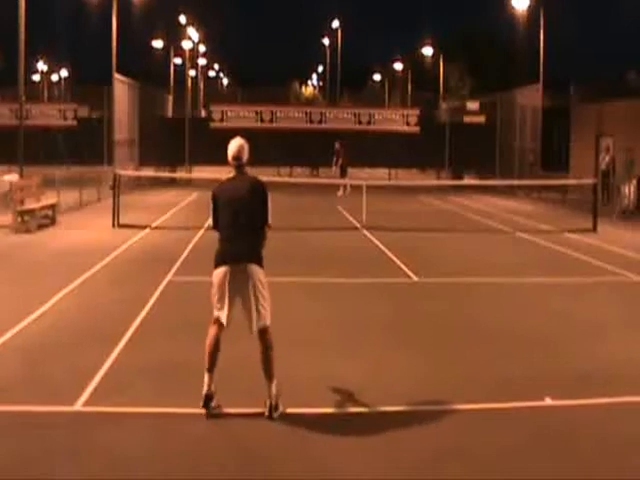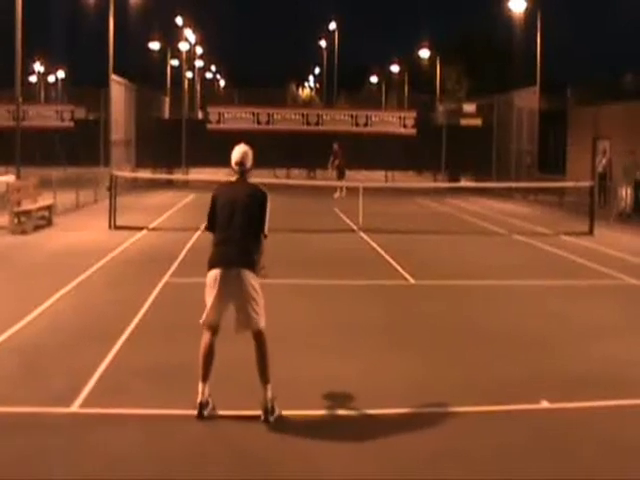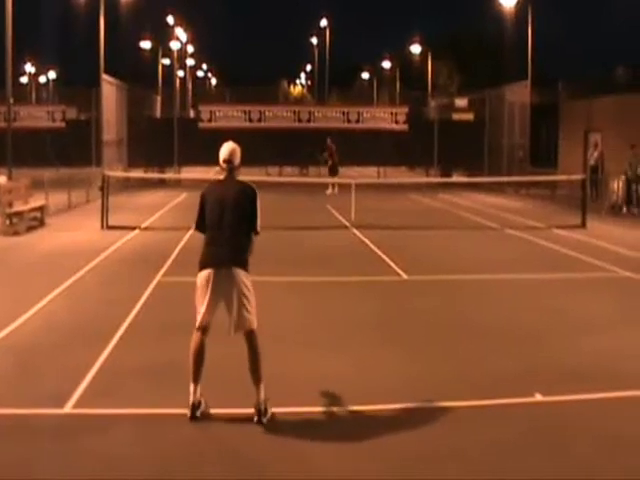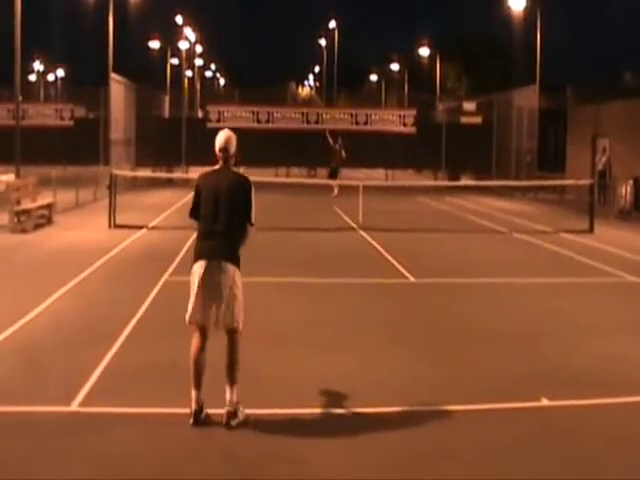
dt=0.5s
person 1, frame 1
left shoulder: (219, 190)
right shoulder: (258, 186)
left elbow: (219, 228)
right elbow: (264, 230)
left hip: (223, 262)
right hip: (251, 263)
left knee: (217, 323)
right knee: (264, 330)
left ankle: (208, 387)
right ankle: (272, 398)
person 1, frame 2
left shoulder: (219, 192)
right shoulder: (259, 194)
left elbow: (212, 230)
right elbow: (260, 238)
right wrist: (255, 263)
left hip: (217, 266)
right hip: (245, 268)
left knee: (210, 330)
right knee: (259, 333)
left ankle: (203, 396)
right ankle: (268, 401)
person 1, frame 3
left shoulder: (208, 191)
right shoulder: (248, 192)
left elbow: (202, 229)
right elbow: (251, 236)
left hip: (208, 265)
right hip: (236, 267)
left knee: (201, 330)
right knee: (250, 333)
left ankle: (195, 398)
right ankle: (260, 402)
person 1, frame 4
left shoulder: (203, 180)
right shoulder: (243, 183)
left elbow: (197, 220)
right elbow: (245, 230)
left hip: (202, 258)
right hip: (228, 261)
left knee: (199, 332)
right knee: (232, 332)
left ankle: (196, 403)
right ankle: (231, 404)
